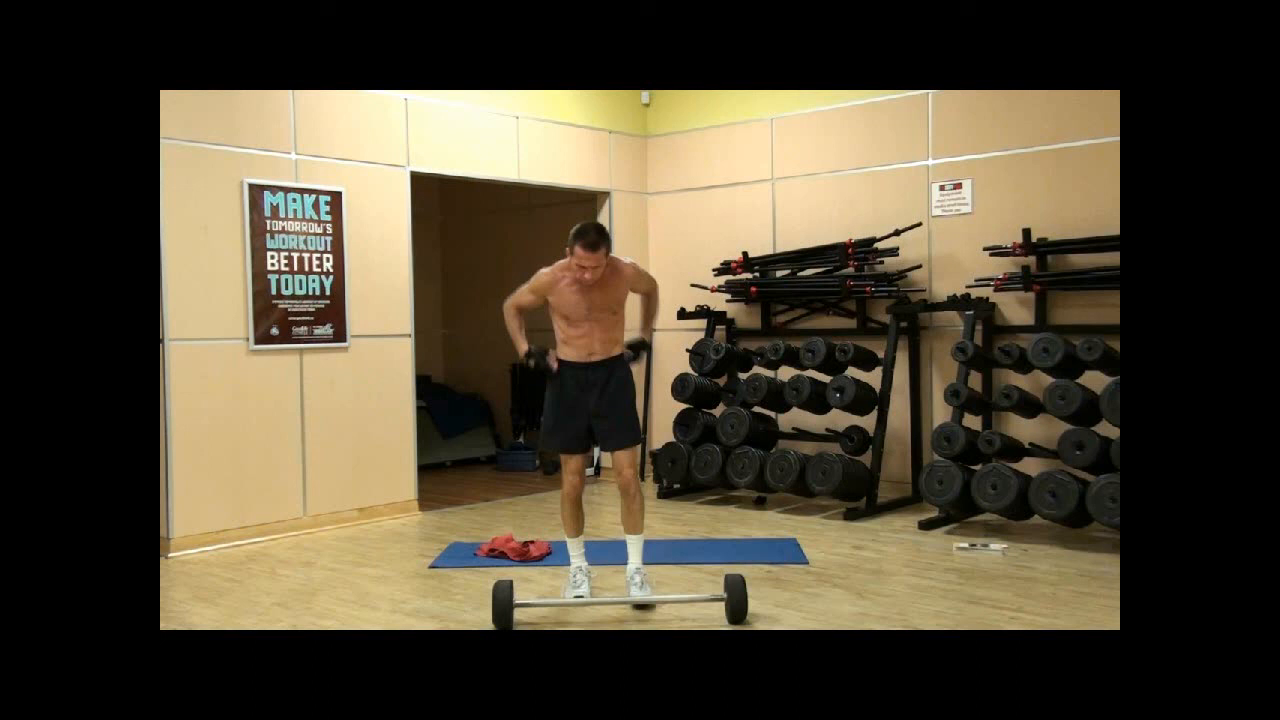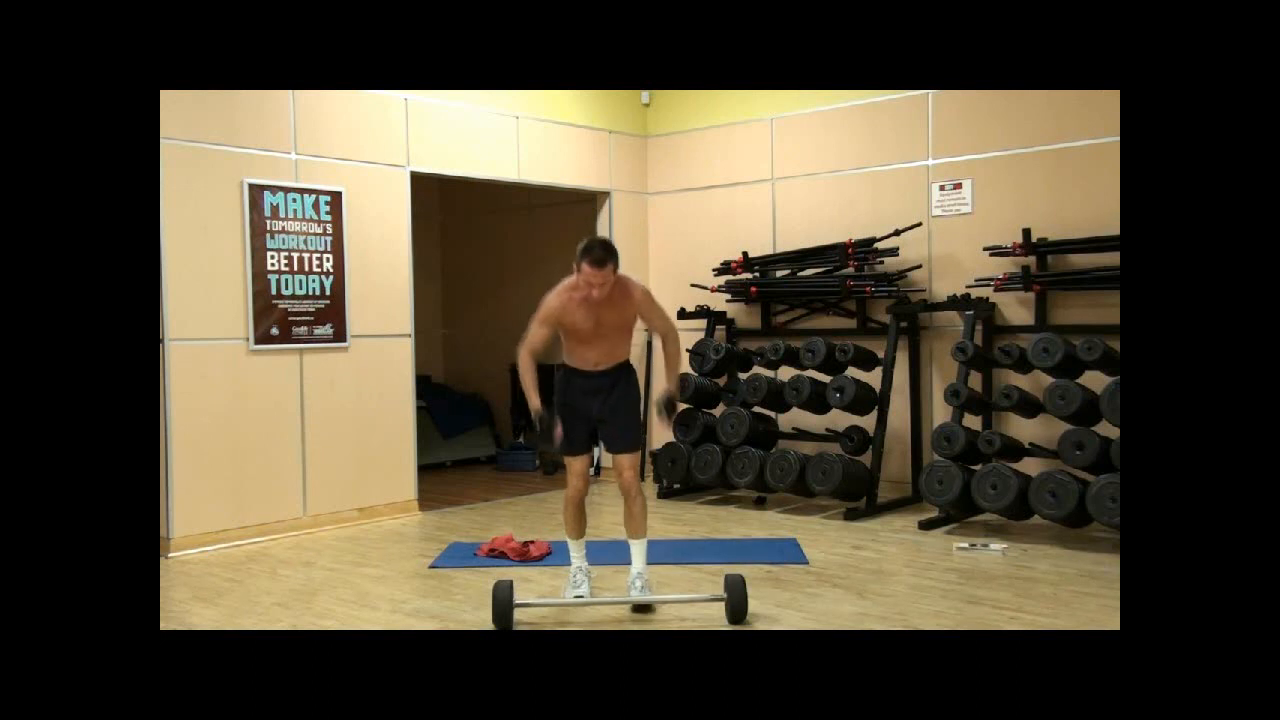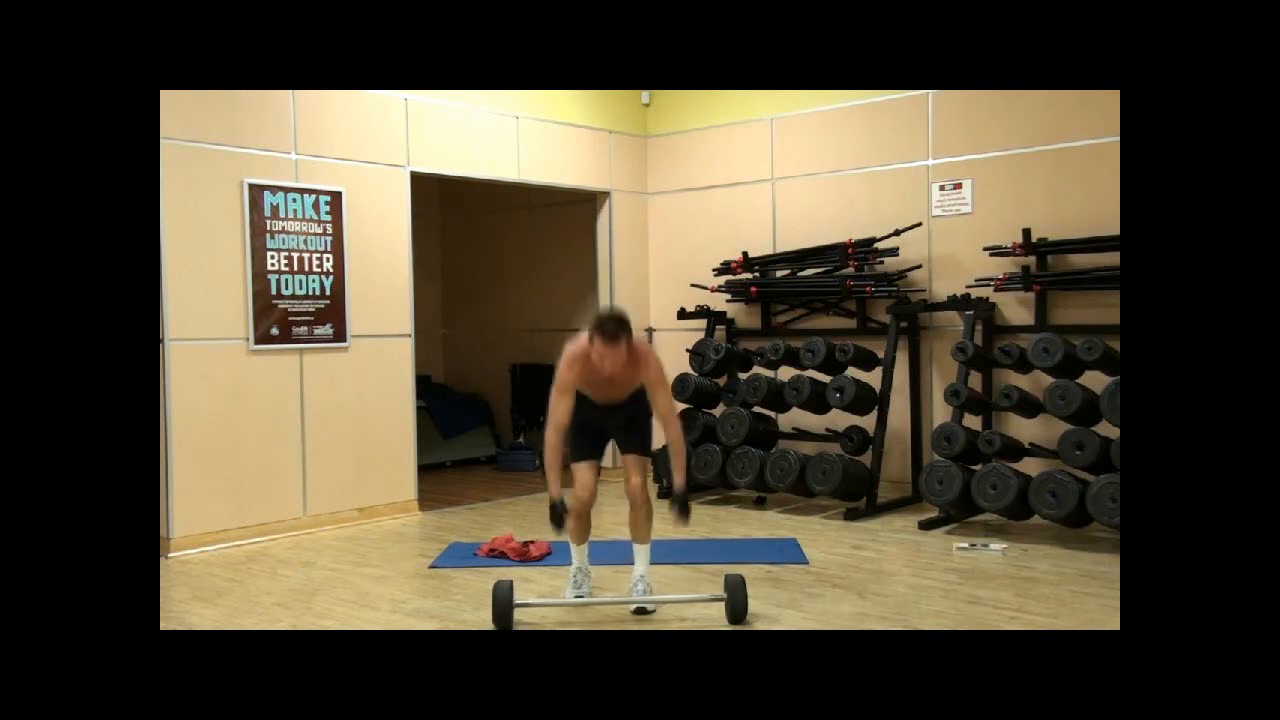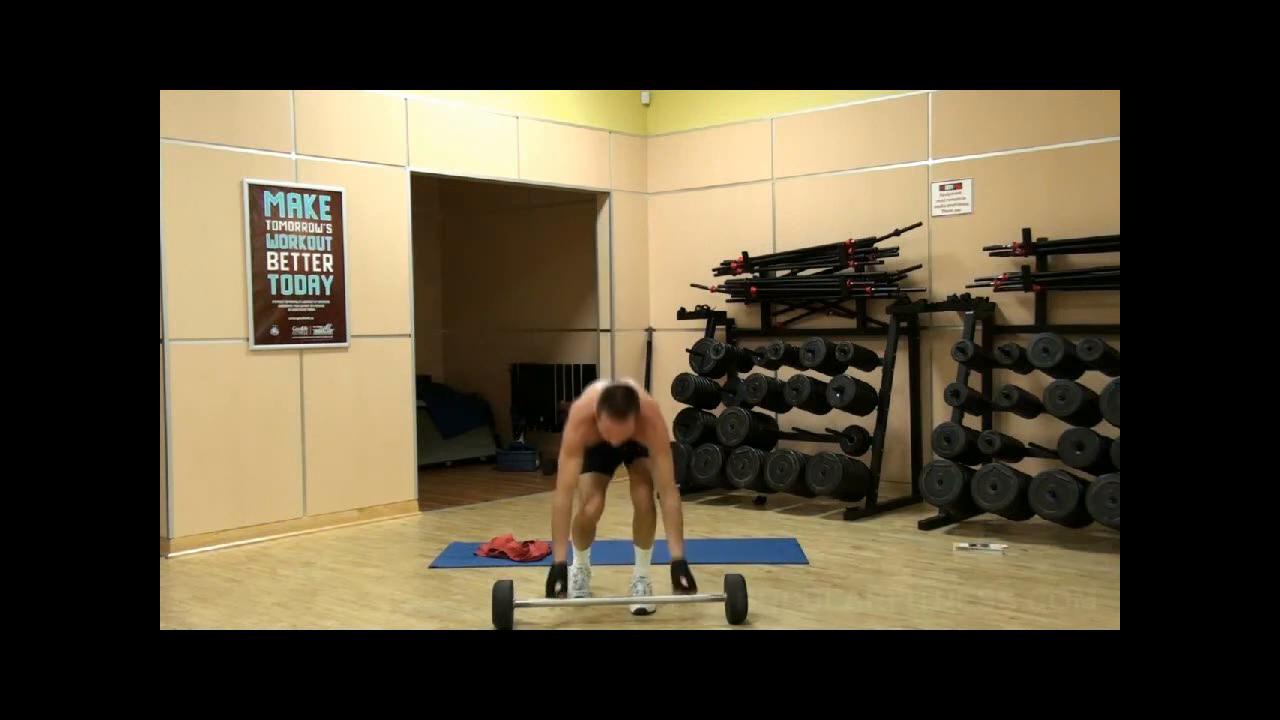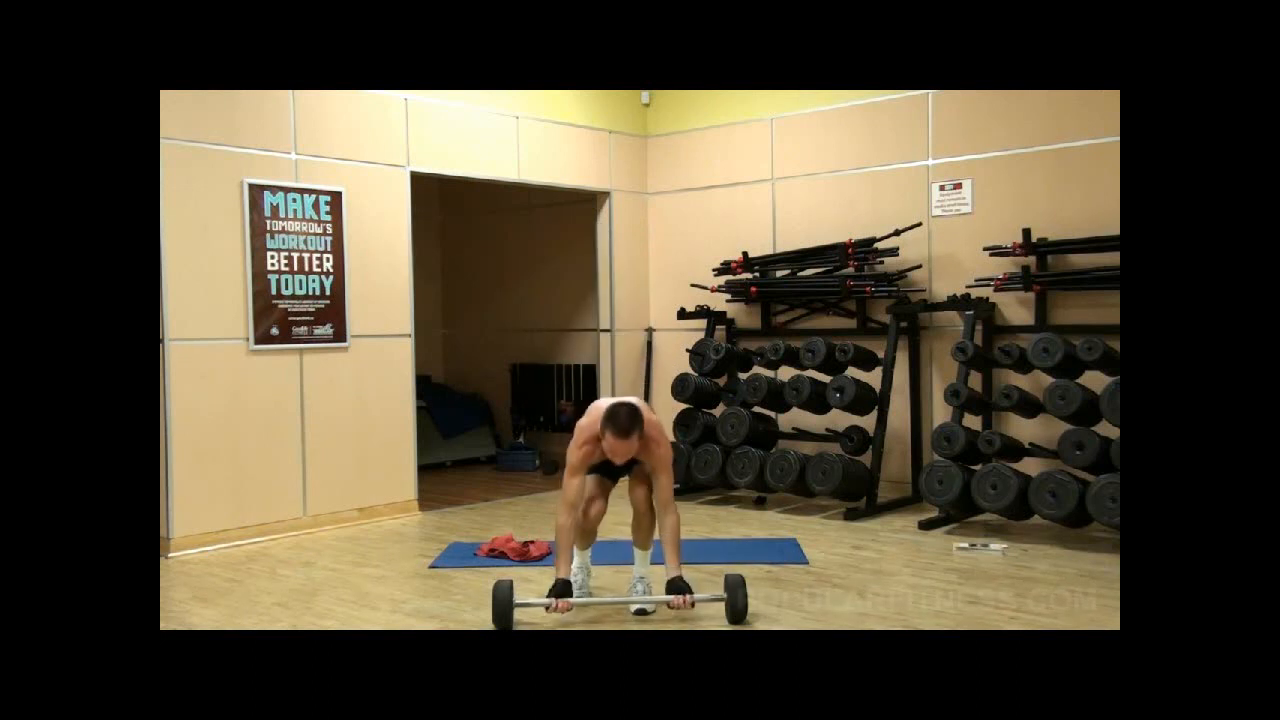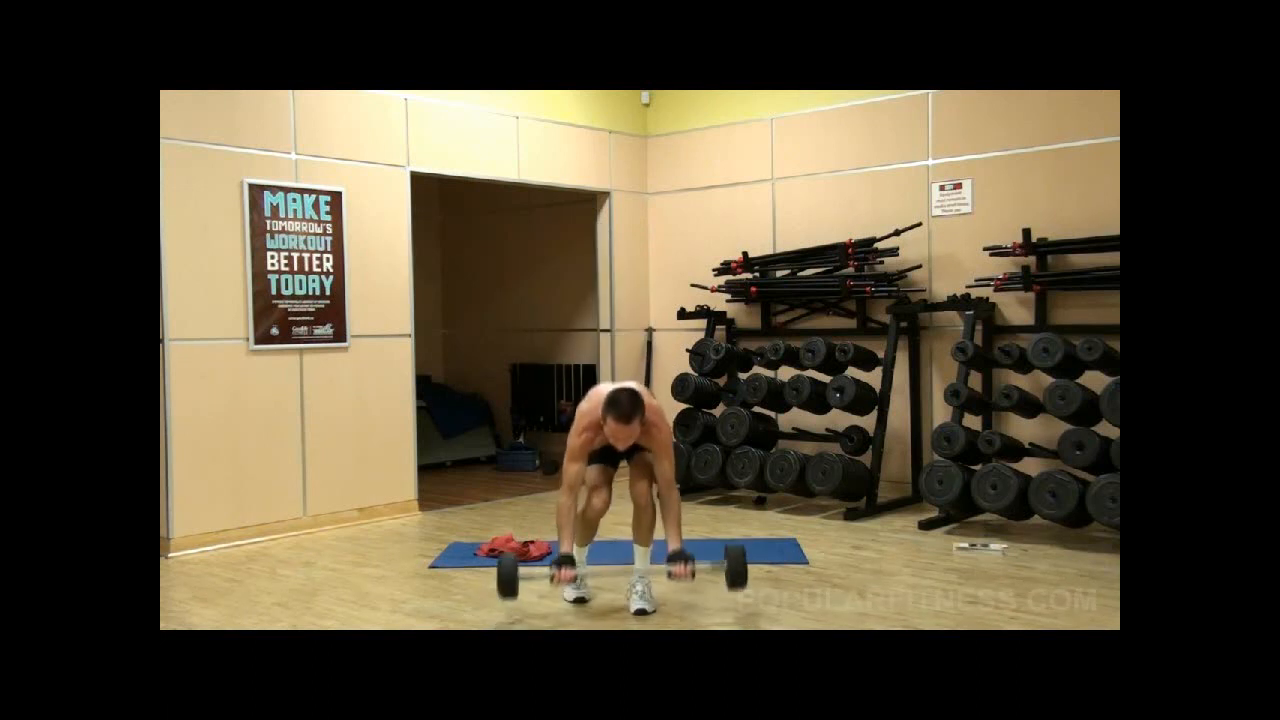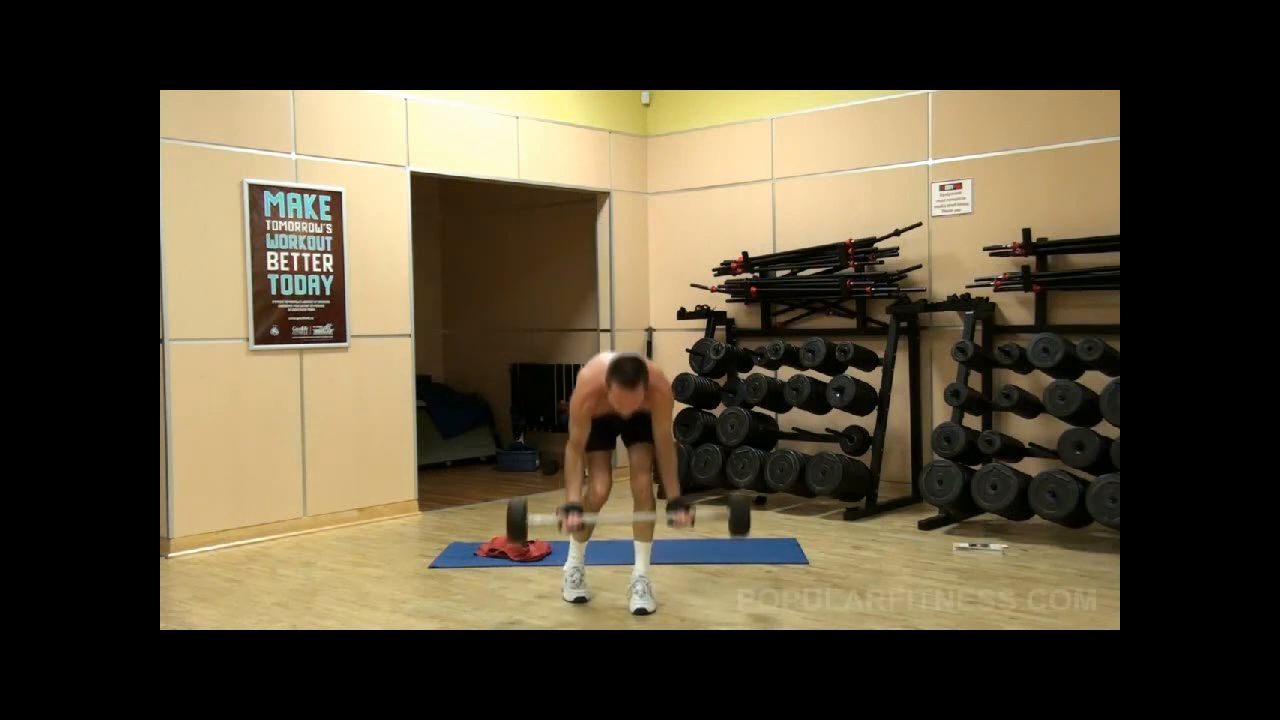
dt=0.2s
person 1, frame 1
left shoulder: (625, 273)
right shoulder: (548, 279)
left elbow: (651, 289)
right elbow: (511, 306)
left wrist: (644, 336)
right wrist: (526, 350)
left hip: (614, 376)
right hip: (567, 378)
left knee: (627, 477)
right knee: (572, 481)
left ankle: (636, 569)
right ankle: (577, 567)
person 1, frame 2
left shoulder: (634, 293)
right shoulder: (559, 299)
left elbow: (669, 335)
right elbow: (526, 351)
left wrist: (671, 390)
right wrist: (536, 409)
left hip: (619, 384)
right hip: (575, 386)
left knee: (630, 480)
right knee: (577, 486)
left ankle: (639, 572)
right ankle: (578, 569)
person 1, frame 3
left shoulder: (645, 358)
right shoulder: (573, 359)
left elbow: (671, 422)
right elbow: (555, 429)
left wrist: (679, 486)
right wrist: (555, 496)
left hip: (633, 409)
right hip: (586, 411)
left knee: (636, 488)
right knee: (583, 494)
left ankle: (641, 577)
right ankle: (578, 569)
person 1, frame 4
left shoulder: (652, 422)
right shoulder: (580, 421)
left elbow: (667, 490)
right elbow: (564, 493)
left wrist: (678, 559)
right wrist: (559, 561)
left hip: (639, 442)
right hip: (594, 445)
left knee: (644, 498)
right knee: (590, 506)
left ankle: (641, 578)
right ankle: (579, 568)
person 1, frame 5
left shoulder: (657, 442)
right shoulder: (584, 441)
left elbow: (667, 510)
right elbow: (567, 511)
left wrist: (675, 577)
right wrist: (562, 578)
left hip: (642, 456)
right hip: (598, 457)
left knee: (642, 497)
right knee: (592, 508)
left ankle: (641, 577)
right ankle: (580, 567)
person 1, frame 6
left shoulder: (657, 426)
right shoulder: (584, 426)
left elbow: (667, 487)
right elbow: (568, 492)
left wrist: (676, 549)
right wrist: (565, 554)
left hip: (642, 441)
right hip: (598, 441)
left knee: (643, 493)
right knee: (598, 500)
left ankle: (640, 577)
right ankle: (576, 567)
person 1, frame 7
left shoulder: (659, 389)
right shoulder: (587, 389)
left elbow: (665, 445)
right elbow: (575, 448)
left wrist: (675, 500)
right wrist: (571, 504)
left hip: (642, 416)
right hip: (598, 417)
left knee: (643, 485)
right knee: (598, 491)
left ankle: (641, 577)
right ankle: (574, 566)
